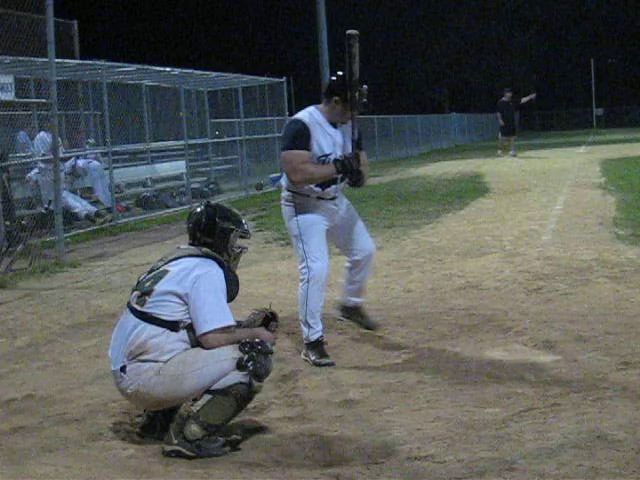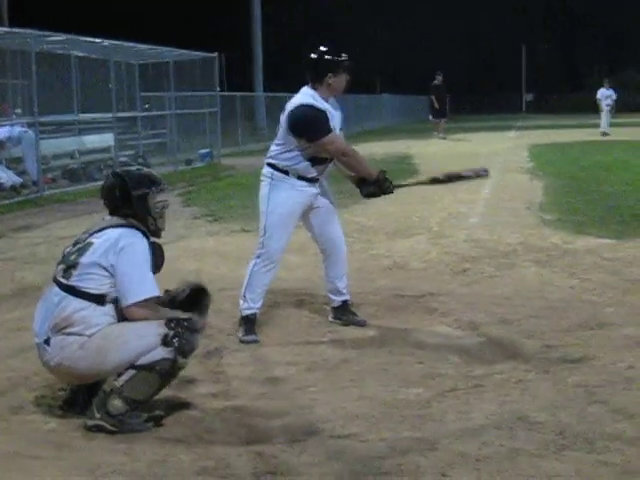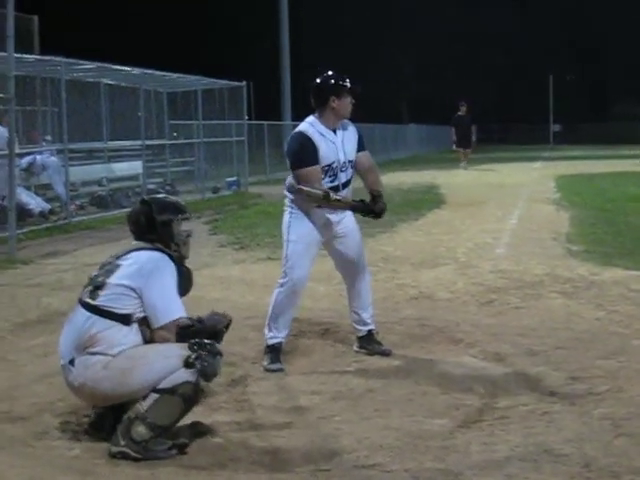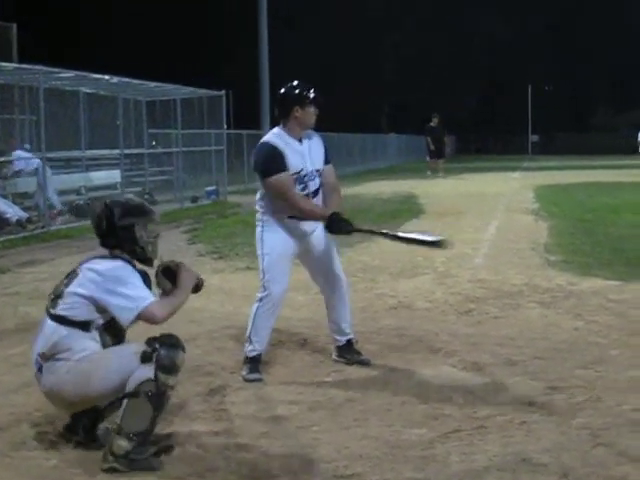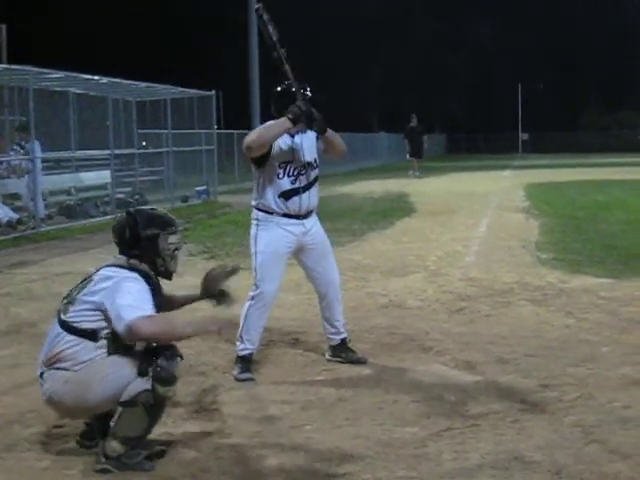
dt=1s
person 1, frame 1
left shoulder: (348, 126)
right shoulder: (302, 126)
left elbow: (362, 170)
right elbow: (297, 173)
left wrist: (358, 173)
right wrist: (337, 169)
left hip: (335, 202)
right hip: (303, 206)
left knee: (363, 250)
right knee: (316, 271)
left ankle: (351, 304)
right ankle: (313, 340)
person 1, frame 2
left shoulder: (329, 104)
right shoulder: (306, 110)
left elbow: (340, 150)
right elbow: (342, 152)
left wrist: (359, 180)
right wrist: (376, 177)
left hip: (315, 184)
right hip: (284, 185)
left knee: (335, 245)
right knee: (270, 251)
left ankle: (340, 305)
right ankle: (248, 316)
person 1, frame 3
left shoulder: (350, 130)
right shoulder: (303, 138)
left elbow: (367, 167)
right elbow: (314, 191)
left wrist: (376, 196)
left hip: (341, 213)
right hip: (305, 215)
left knee: (359, 272)
right knee: (293, 279)
left ankle: (365, 334)
right ankle: (273, 345)
person 1, frame 4
left shoulder: (317, 141)
right shoulder: (270, 148)
left elbow: (330, 184)
right elbow: (287, 198)
left wrist: (334, 216)
right wrist: (324, 215)
left hip: (314, 225)
right hip: (278, 227)
left knee: (336, 283)
right knee: (272, 292)
left ankle: (344, 344)
right ankle: (252, 356)
person 1, frame 5
left shoulder: (311, 133)
right shoulder: (268, 134)
left elbow: (340, 149)
right elbow: (249, 146)
left wrist: (321, 127)
right wrist: (289, 121)
left hip: (309, 223)
right hip: (273, 226)
left knee: (330, 284)
right knee: (263, 290)
left ankle: (338, 344)
right ankle: (244, 355)
person 2, frame 1
left shoulder: (178, 260)
right shoulder: (205, 268)
right elbow: (213, 338)
left wrist: (247, 325)
right wrist: (255, 334)
right hip: (147, 377)
left knee: (223, 346)
right knee: (255, 356)
left ankle: (163, 417)
right ankle: (189, 435)
person 2, frame 2
left shoulder: (104, 232)
right shoulder: (130, 239)
right elbow: (138, 311)
right wrist: (181, 317)
left hip: (54, 345)
right hip: (72, 350)
left knee: (150, 323)
right knee: (182, 333)
left ankle: (88, 391)
right ankle: (111, 410)
person 2, frame 3
left shoulder: (131, 258)
right shoulder: (157, 261)
right elbow: (164, 334)
left hip: (78, 365)
right hip: (96, 371)
right knee: (205, 356)
right ankle: (136, 437)
person 2, frame 4
left shoulder: (104, 265)
right shoulder: (113, 270)
right elbow: (156, 313)
left wrist: (173, 286)
right wrist: (184, 287)
left hip: (59, 370)
right hip: (65, 376)
left knee: (137, 359)
right knee: (166, 351)
left ankle: (84, 424)
right ankle: (125, 449)
person 2, frame 5
left shoulder: (131, 272)
right shoulder: (128, 281)
left elbow: (160, 304)
right elbow: (147, 328)
left wrist: (202, 294)
right wrist: (200, 326)
left hip: (73, 374)
right hip: (66, 384)
left knee: (155, 349)
right knee: (164, 361)
left ankle: (99, 430)
right ankle: (117, 451)
